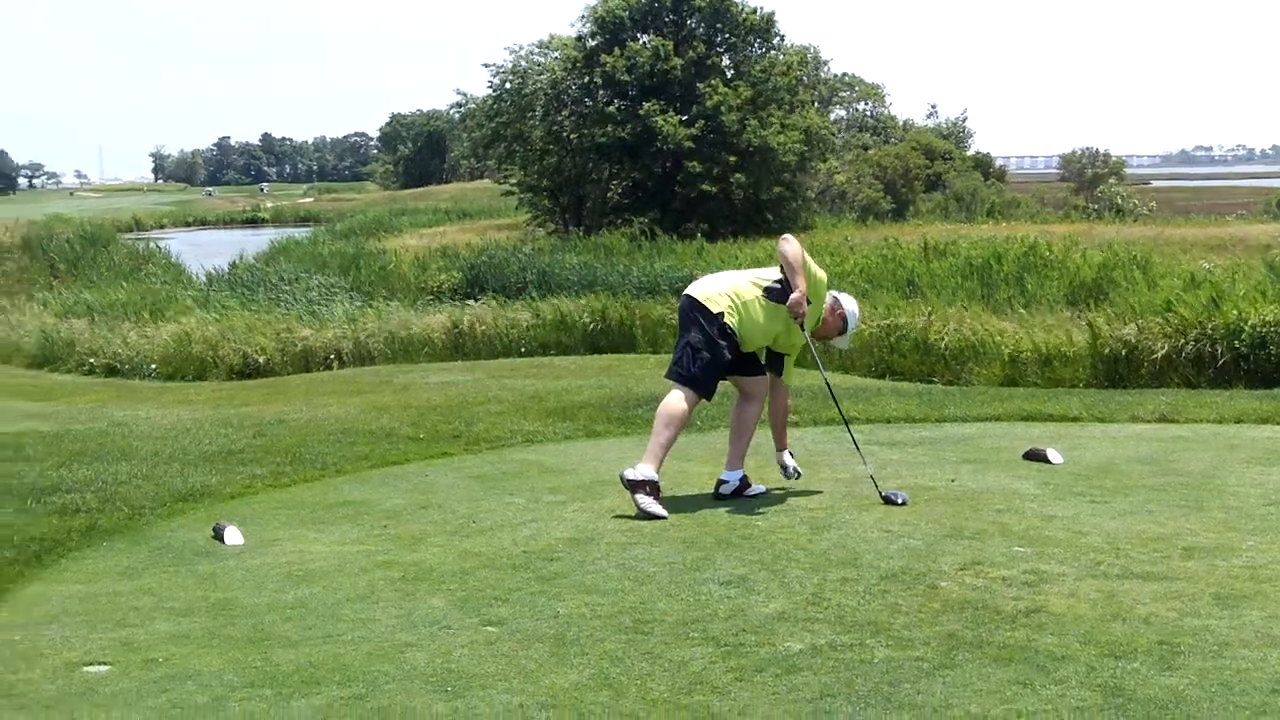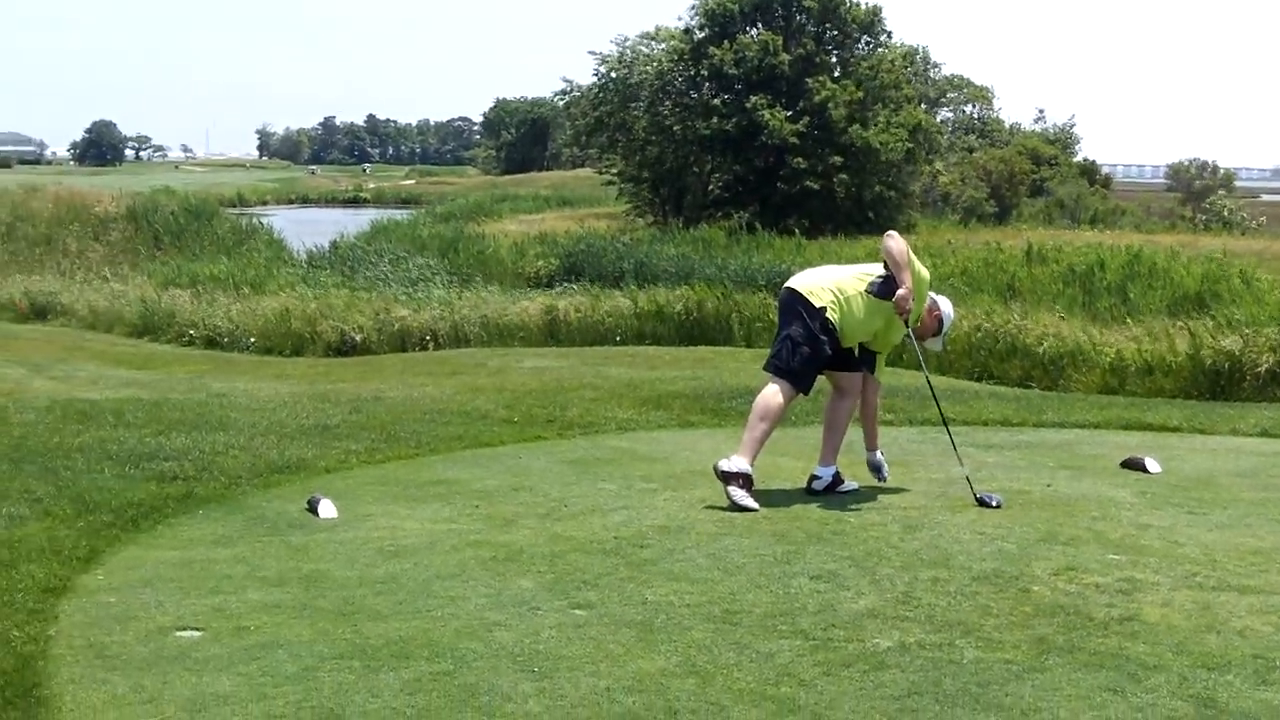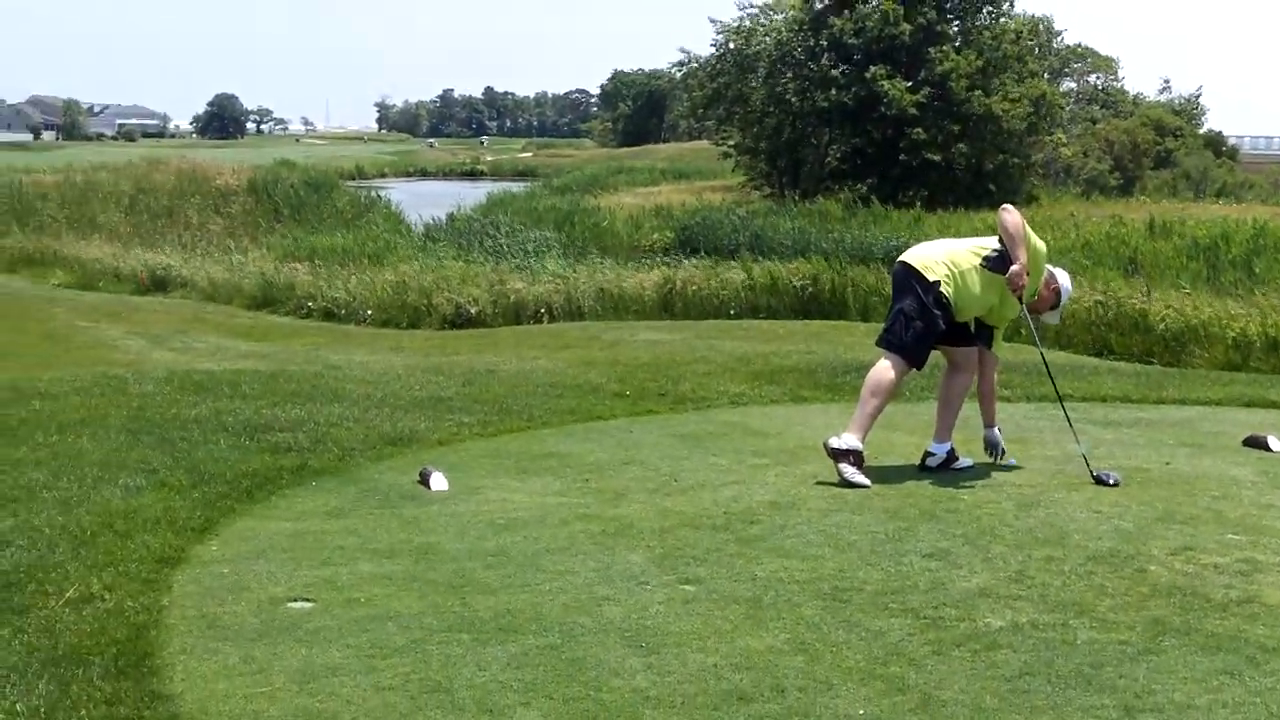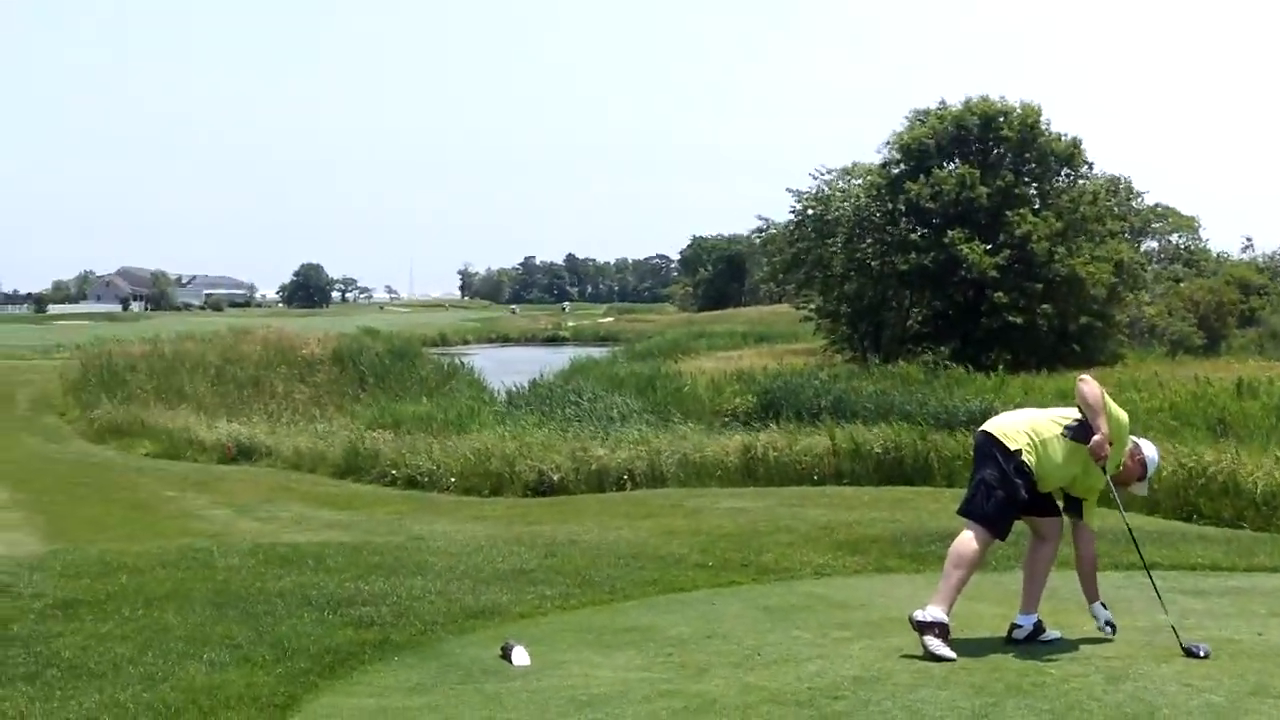
dt=0.5s
person 1, frame 1
left shoulder: (791, 338)
right shoulder: (817, 284)
left elbow: (779, 396)
right elbow: (786, 241)
left wrist: (782, 451)
right wrist: (799, 291)
right hip: (711, 305)
left knee: (756, 388)
right knee: (689, 391)
left ankle: (732, 479)
right ankle: (644, 476)
person 1, frame 2
left shoulder: (884, 335)
right shoulder: (919, 282)
left elbow: (869, 394)
right elbow: (891, 238)
left wrist: (873, 451)
right wrist: (905, 287)
right hip: (813, 298)
left knee: (851, 385)
right knee: (786, 385)
left ankle: (824, 474)
right ankle: (737, 469)
person 1, frame 3
left shoulder: (1002, 310)
right shoulder: (1036, 256)
left elbow: (986, 371)
right elbow: (1007, 211)
left wrist: (991, 429)
right wrist: (1020, 264)
right hip: (927, 273)
left knee: (966, 360)
right knee: (899, 360)
left ankle: (939, 451)
right ankle: (848, 446)
person 1, frame 4
left shoulder: (1090, 482)
right shoulder: (1118, 427)
left elbow: (1085, 546)
right elbow: (1084, 381)
left wrist: (1096, 605)
right wrist: (1101, 434)
right hip: (1008, 442)
left knee: (1050, 530)
right knee: (981, 531)
left ankle: (1025, 623)
right ankle: (933, 618)
